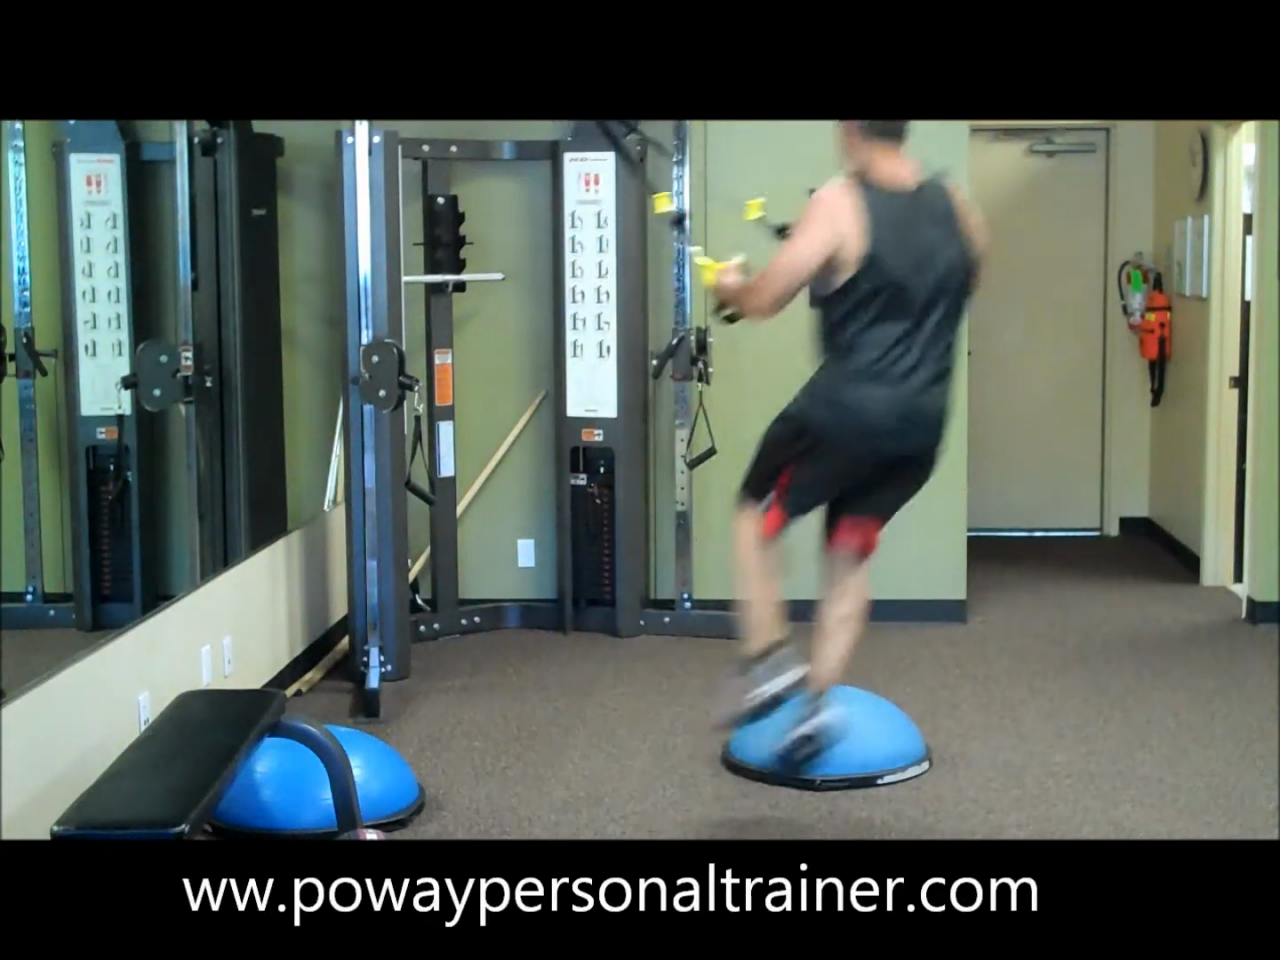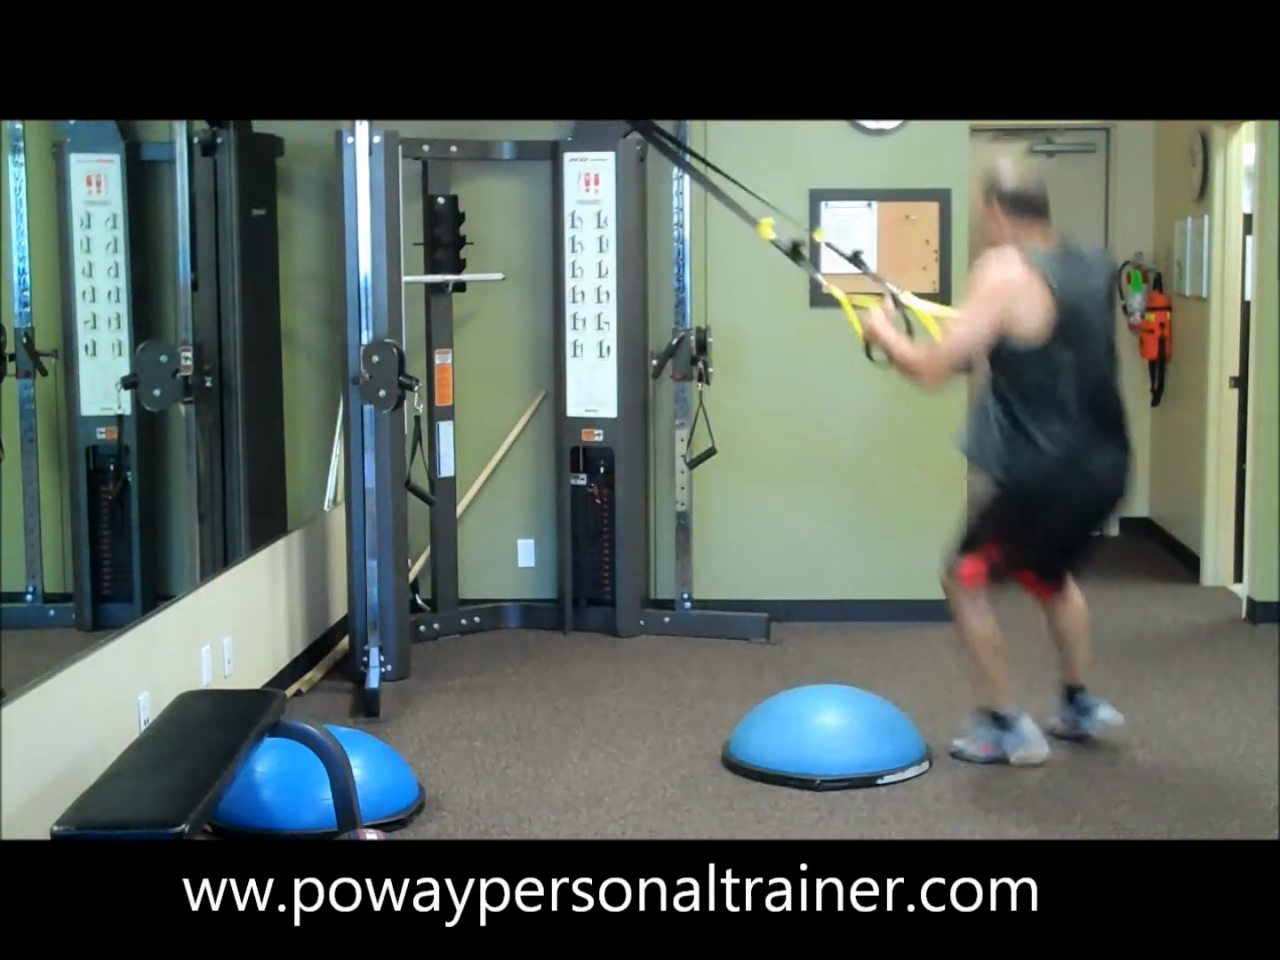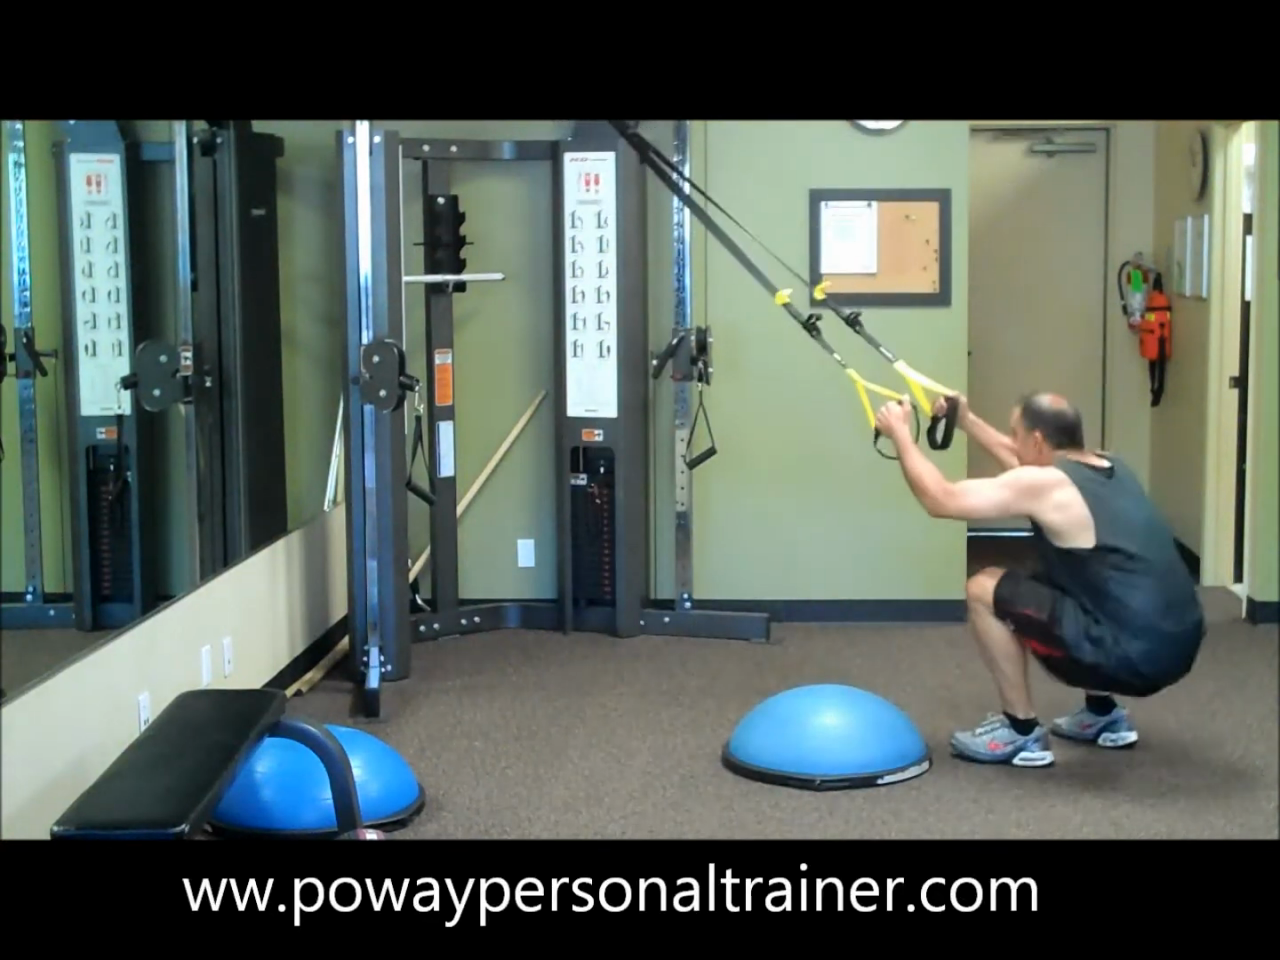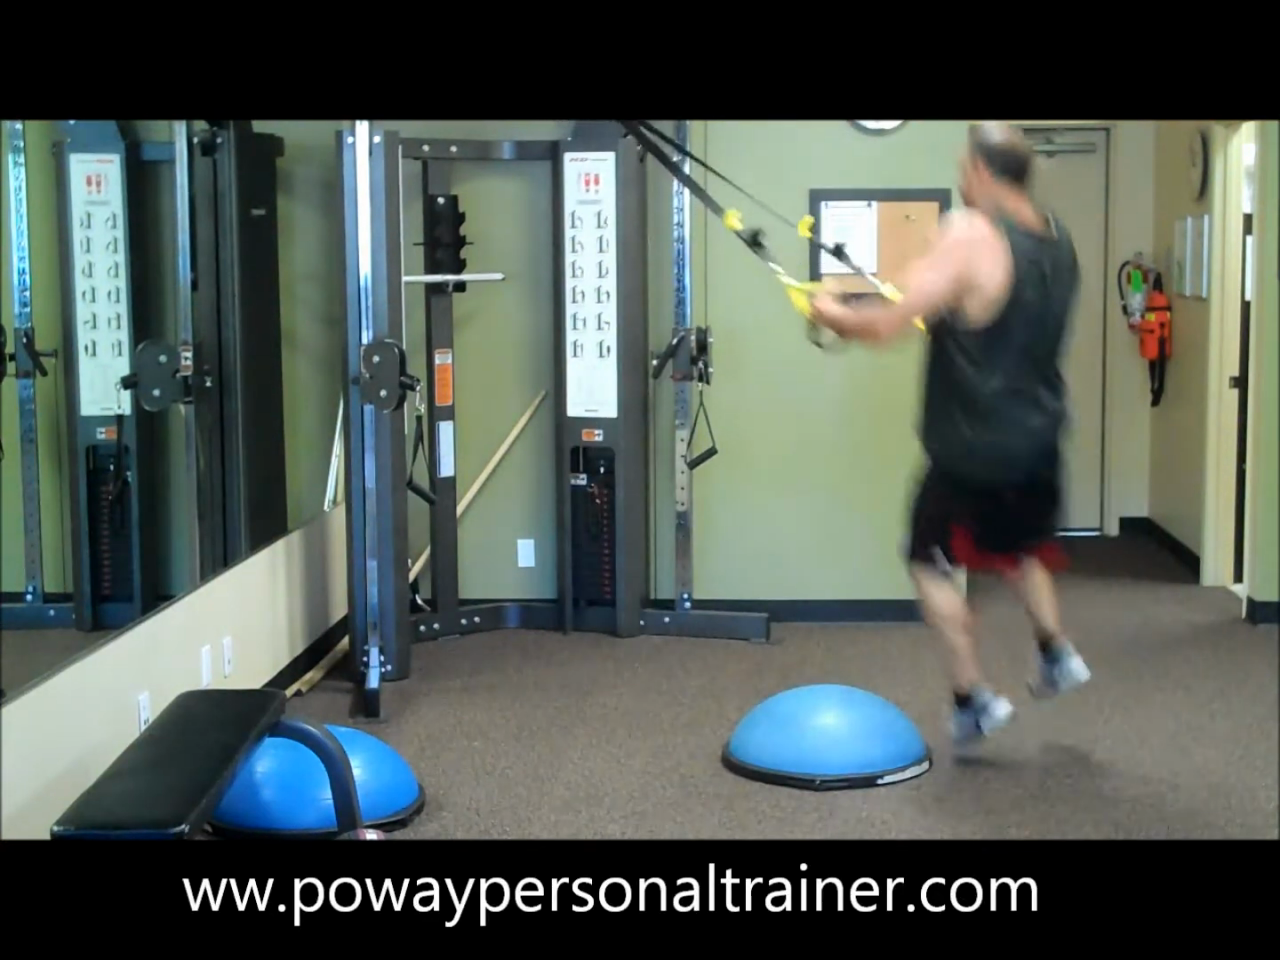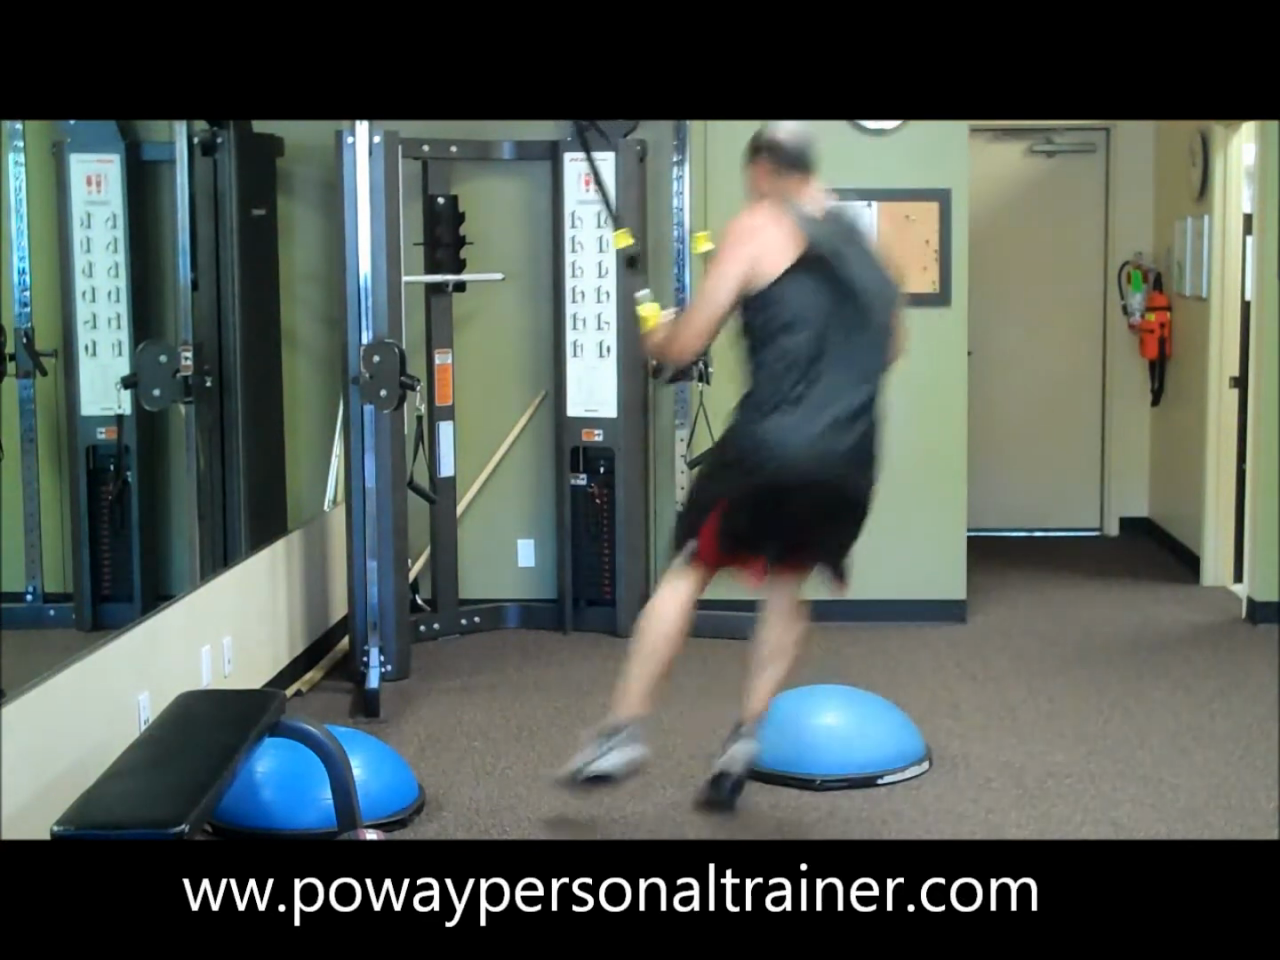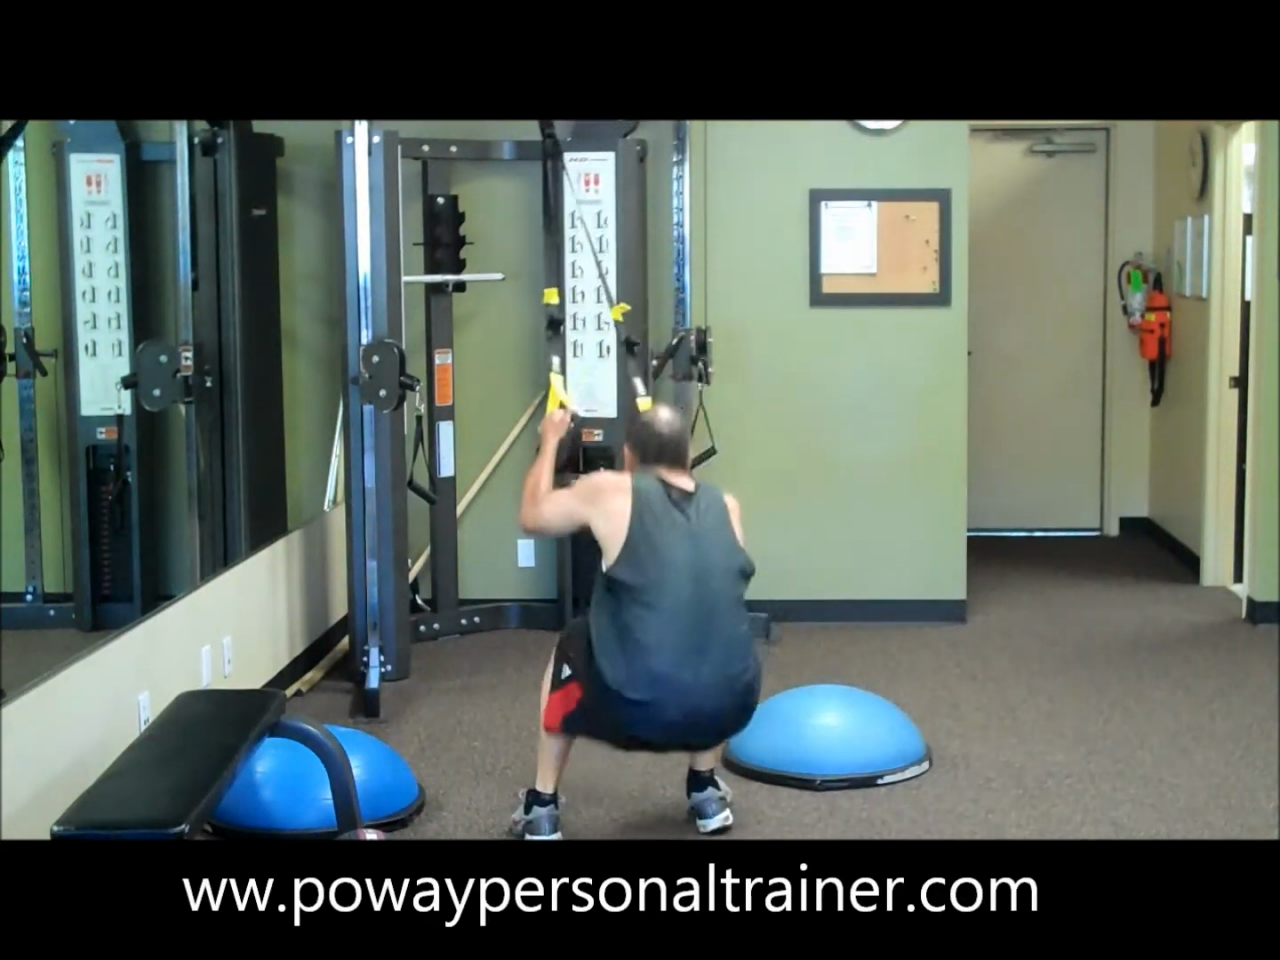
dt=0.4s
person 1, frame 1
left shoulder: (839, 204)
right shoulder: (959, 209)
left elbow: (760, 301)
left wrist: (731, 287)
left hip: (845, 413)
right hip: (920, 427)
left knee: (756, 516)
right knee: (849, 555)
left ankle: (765, 661)
right ankle: (815, 701)
person 1, frame 2
left shoulder: (1006, 273)
right shoulder: (1092, 266)
left elbow: (932, 366)
left wrist: (880, 328)
right wrist: (971, 319)
left hip: (1053, 476)
right hip: (1104, 471)
left knee: (966, 576)
right knee: (1046, 572)
left ankle: (1009, 728)
right ankle: (1083, 707)
person 1, frame 3
left shoulder: (1046, 487)
right shoulder: (1111, 469)
left elbow: (943, 500)
left wrist: (900, 432)
right wrist: (966, 421)
left hip: (1139, 652)
right hip: (1181, 639)
left knee: (986, 592)
left ankle: (1022, 732)
right ankle: (1105, 716)
person 1, frame 4
left shoulder: (968, 238)
right shoulder: (1057, 239)
left elbow: (887, 328)
left wrist: (831, 311)
right wrist: (943, 311)
left hip: (974, 449)
right hip: (1038, 439)
left knee: (930, 563)
right knee: (1021, 546)
left ankle: (975, 702)
right ankle: (1058, 654)
person 1, frame 5
left shoulder: (758, 227)
right shoulder: (864, 243)
left elbow: (684, 347)
right elbow: (888, 347)
left wrist: (656, 333)
left hip: (773, 447)
right hip: (849, 459)
left knee: (686, 573)
right knee: (785, 583)
left ankle: (622, 731)
right ankle: (746, 740)
person 1, frame 6
left shoulder: (610, 492)
right shoulder: (726, 506)
left elbow: (532, 516)
left wrist: (549, 443)
left hip: (640, 706)
right hip: (730, 707)
left knee: (572, 649)
left ankle: (541, 808)
right ankle: (707, 790)
